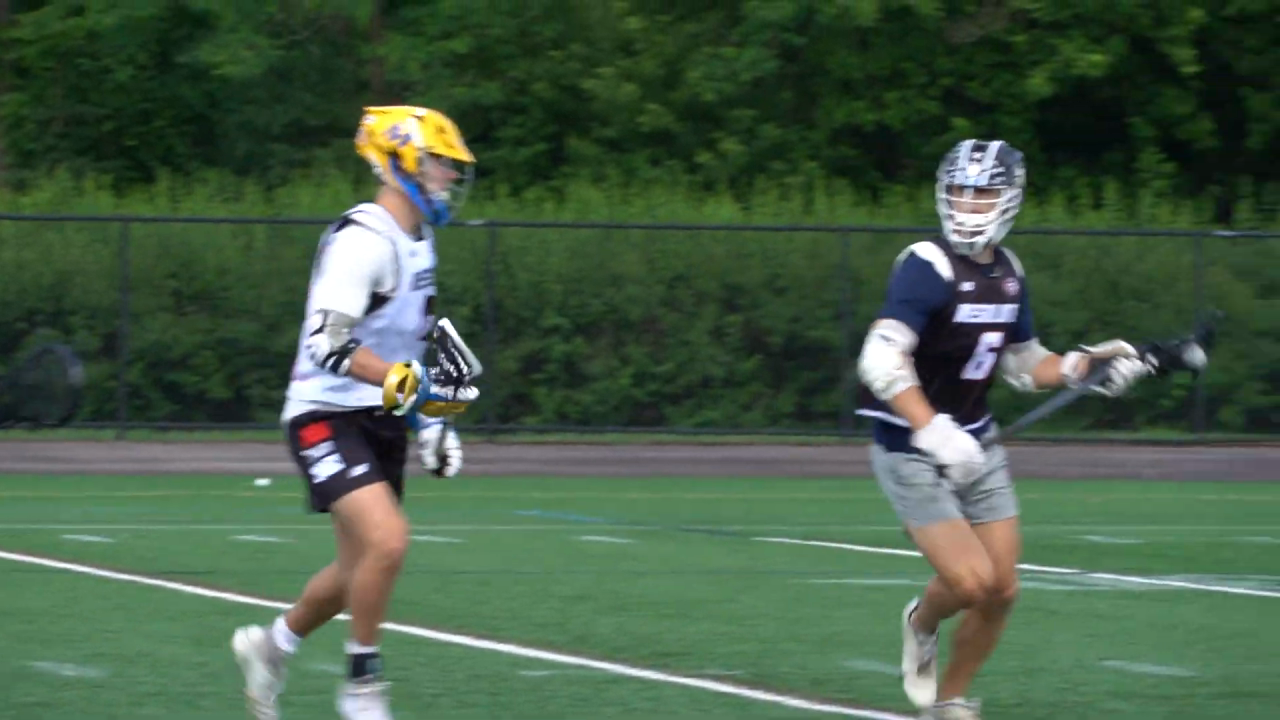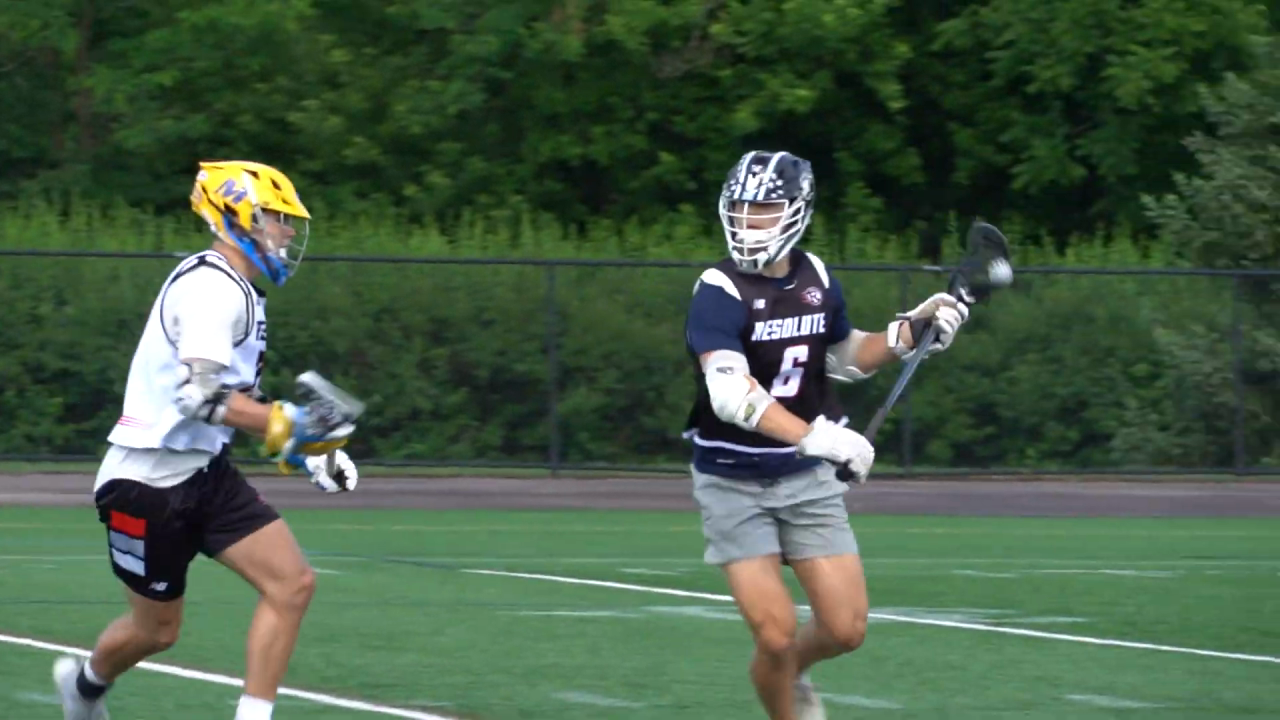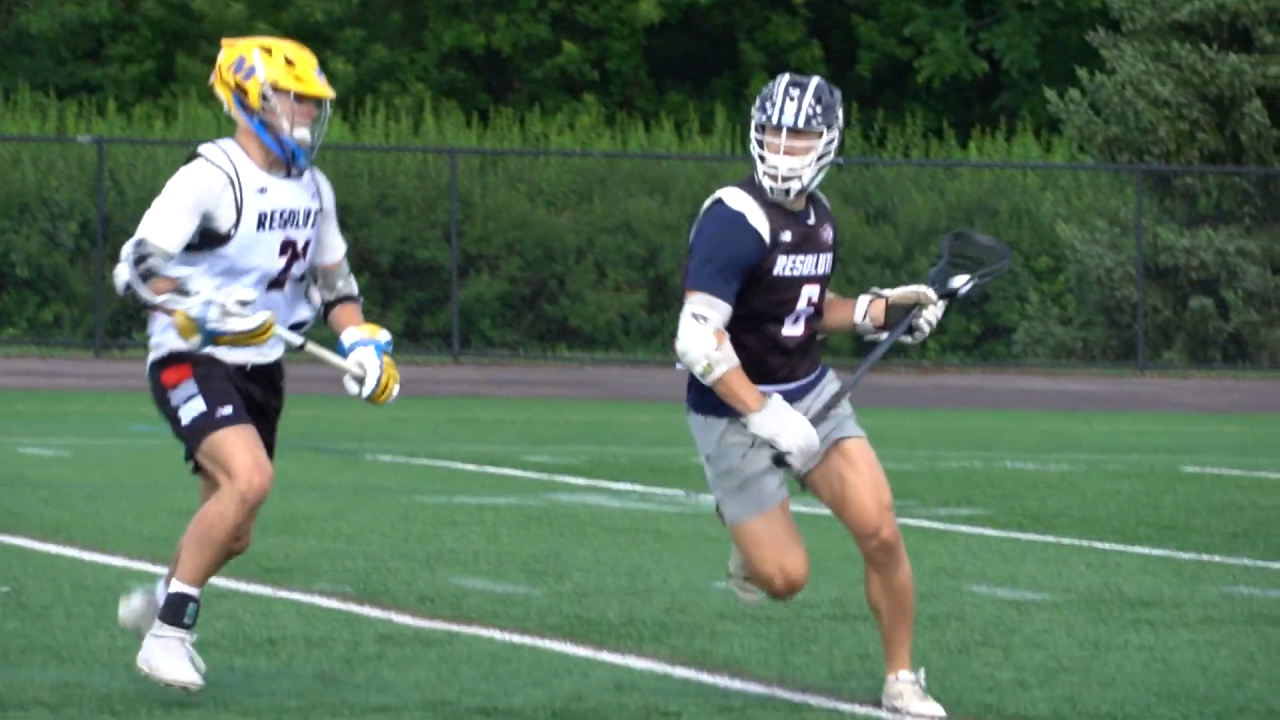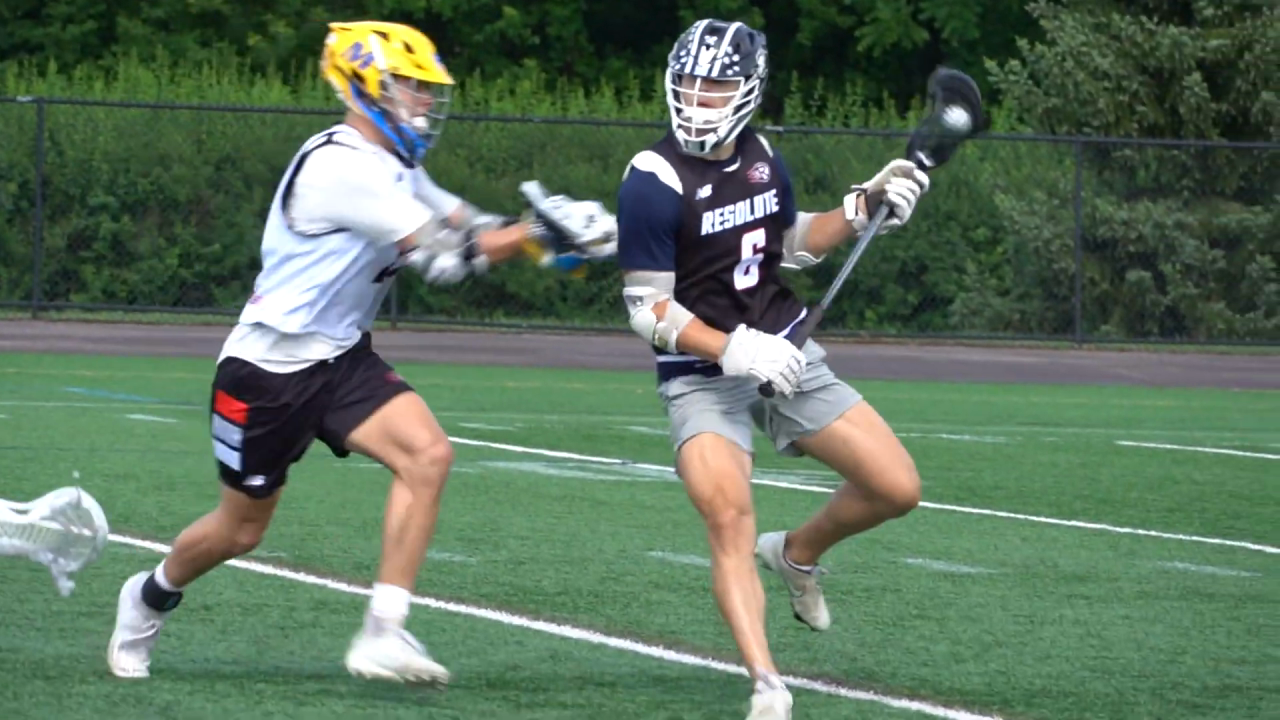
dt=0.5s
person 1, frame 1
left shoulder: (1009, 272)
right shoulder: (926, 266)
left elbow: (1023, 363)
right elbow: (879, 363)
left wrist: (1087, 365)
right wrist: (935, 434)
left hip: (972, 444)
right hip: (911, 452)
left knee: (999, 590)
right knee: (970, 584)
right ankle: (922, 621)
person 1, frame 2
left shoulder: (816, 277)
right shoulder: (717, 293)
left elbow: (843, 357)
right elbow: (731, 394)
left wrist: (912, 328)
right wrist: (816, 436)
left hip: (808, 478)
right hip: (731, 481)
left knee: (845, 630)
right knee: (775, 634)
left ankle: (790, 674)
person 1, frame 3
left shoulder: (818, 215)
right shoulder: (732, 217)
right elbow: (697, 339)
left wrist: (883, 309)
right wrist: (764, 413)
left hip: (806, 397)
right hip: (734, 414)
left knee: (880, 533)
right knee: (787, 578)
right ankle: (752, 544)
person 1, frame 4
left shoulder: (761, 155)
right shoulder: (654, 181)
right elbow: (647, 310)
left wrist: (866, 206)
right wrist: (734, 350)
left hip: (785, 359)
right hip: (702, 379)
left knee: (896, 487)
right knee: (726, 511)
left ankle: (794, 551)
person 2, frame 1
left shoulder: (417, 242)
right shoulder: (362, 238)
right elbow: (328, 342)
left wrist: (428, 415)
right wrist: (407, 387)
left hip: (377, 420)
right hip: (326, 415)
left knee: (360, 568)
right knee: (387, 542)
left ankle: (270, 647)
person 2, frame 2
left shoulder: (242, 295)
right shoulder: (210, 284)
right elbow: (203, 394)
left wrist: (303, 450)
right wrist: (292, 426)
left hip: (206, 470)
right hip: (146, 477)
left knee: (293, 583)
right knee: (157, 625)
person 2, frame 3
left shoulder: (311, 185)
right shoulder: (208, 176)
left elbow: (334, 282)
right elbow: (135, 268)
left wrist: (364, 344)
right wrist: (195, 312)
left hip: (260, 369)
right hip: (192, 360)
left knee: (230, 533)
right knee: (247, 484)
left ankle: (152, 609)
right ankle: (169, 636)
person 2, frame 4
left shoulder: (388, 165)
right shoulder: (341, 165)
left elbow: (454, 225)
right elbow: (438, 254)
left wrist: (551, 226)
right wrist: (533, 234)
left hip: (339, 357)
right hip: (265, 366)
left knee: (430, 455)
right knee: (239, 532)
left ankle: (381, 638)
right ankle: (150, 599)
